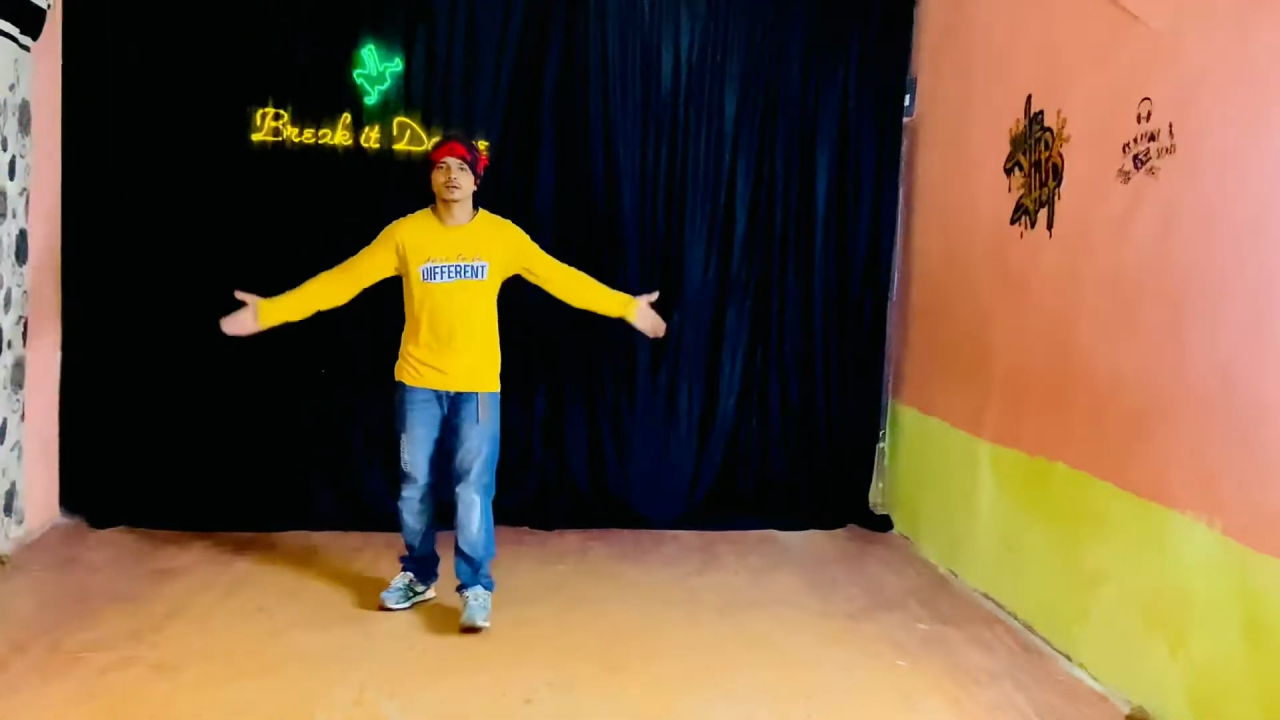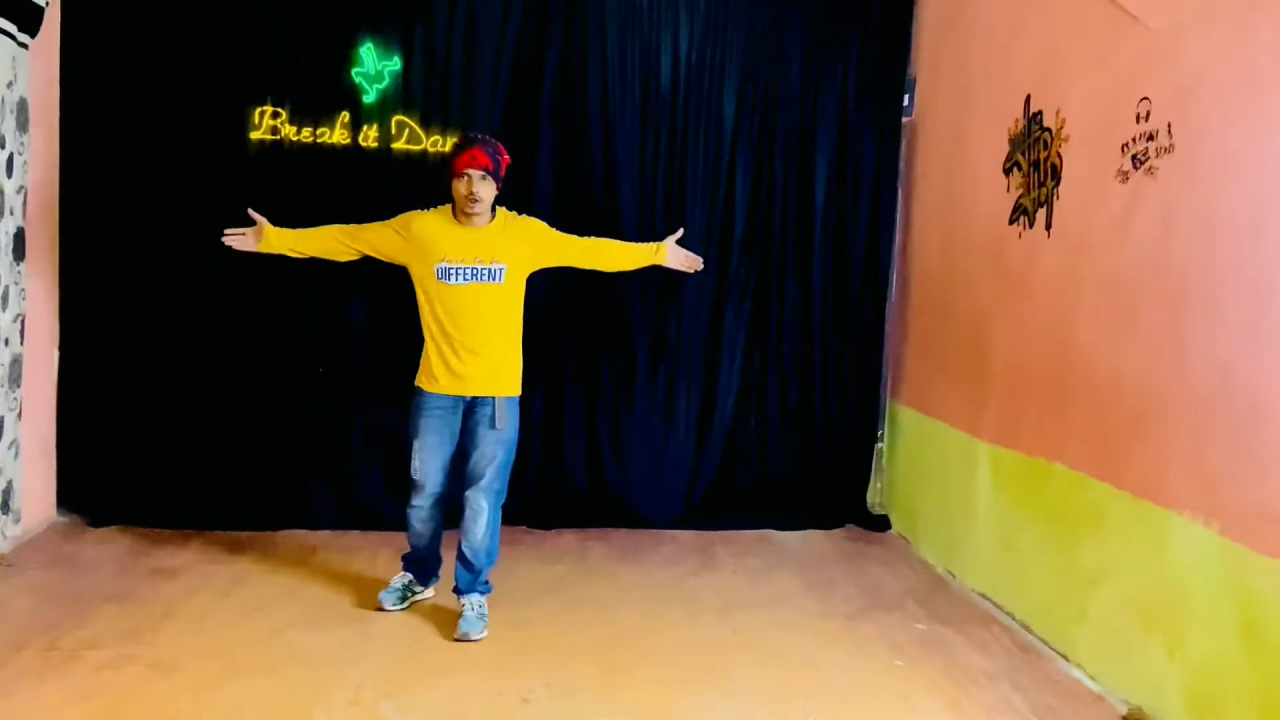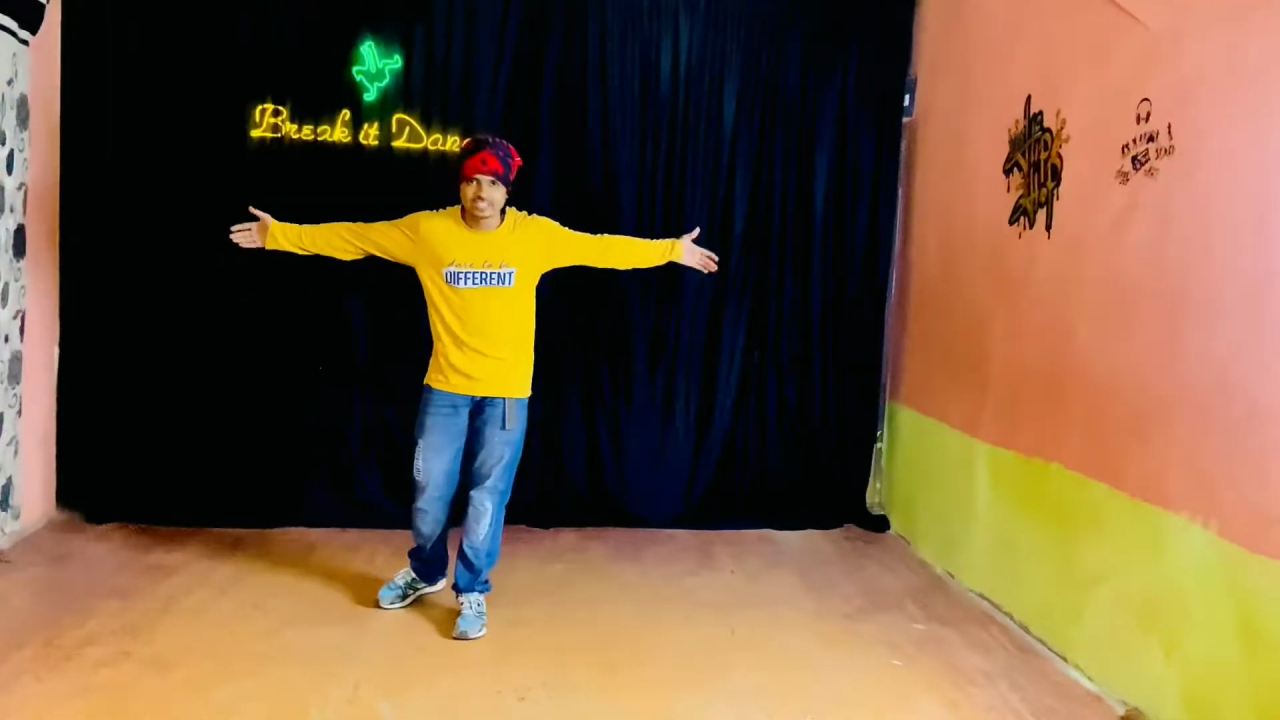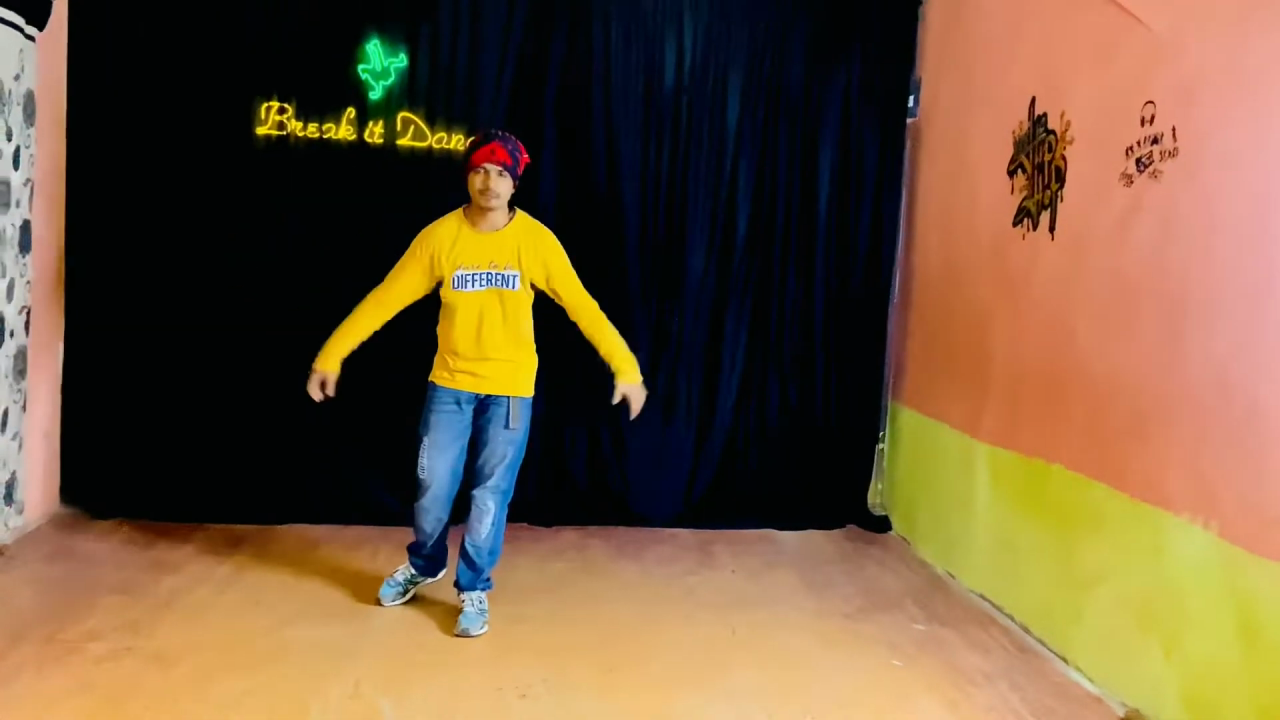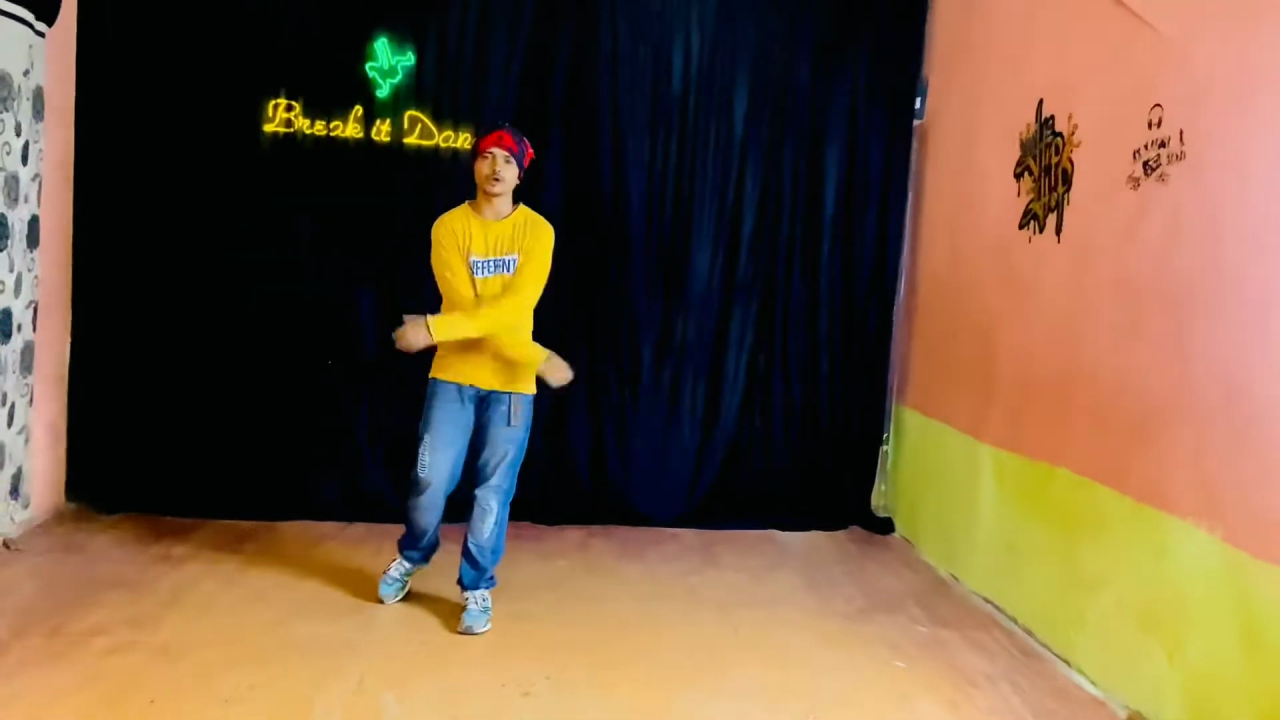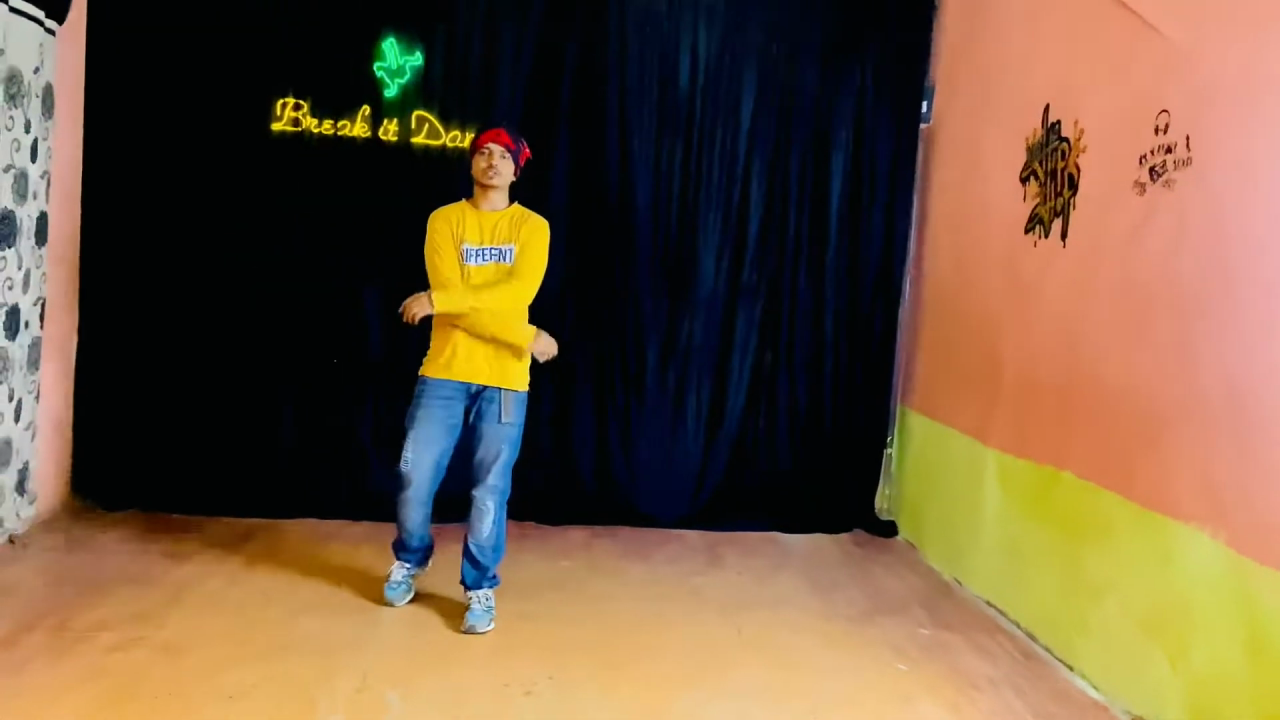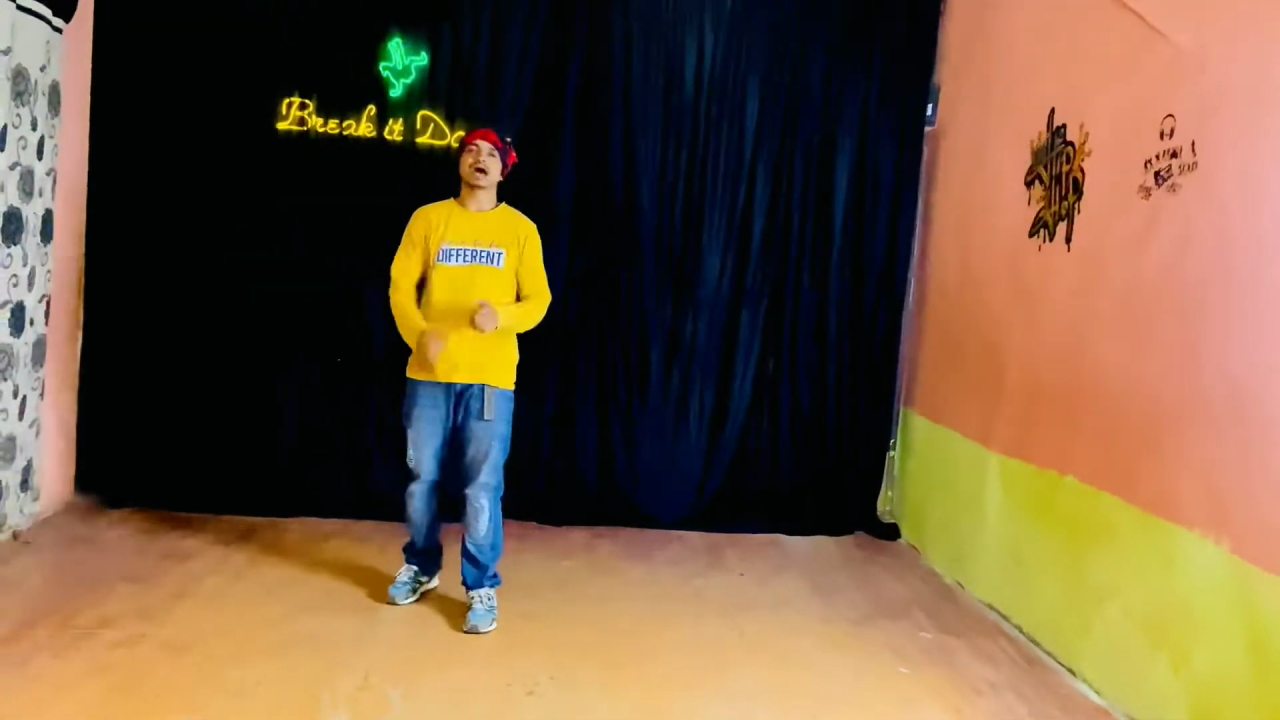
dt=0.3s
person 1, frame 1
left shoulder: (501, 234)
right shoulder: (404, 233)
left elbow: (555, 275)
right elbow: (346, 278)
left wrist: (622, 305)
right wrist: (273, 310)
left hip: (478, 383)
right hip: (419, 381)
left knee: (474, 485)
right knee: (415, 481)
left ankle: (475, 588)
right ankle: (418, 575)
person 1, frame 2
left shoulder: (524, 234)
right shoulder: (418, 229)
left elbow: (589, 251)
right elbow: (346, 239)
left wrist: (656, 254)
right wrist: (273, 239)
left hip: (497, 389)
right hip: (437, 386)
left knee: (485, 492)
right knee: (426, 487)
left ankle: (474, 594)
right ankle: (419, 575)
person 1, frame 3
left shoulder: (535, 234)
right shoulder: (427, 230)
left elbow: (602, 248)
right elbow: (355, 238)
left wrist: (673, 251)
right wrist: (279, 234)
left hip: (506, 389)
right hip: (446, 386)
left knee: (489, 493)
right knee: (430, 487)
left ankle: (473, 592)
right ankle: (425, 572)
person 1, frame 4
left shoulder: (536, 239)
right shoulder: (439, 236)
left elbow: (580, 304)
right elbow: (387, 296)
left wrist: (625, 366)
right wrist: (332, 355)
left hip: (511, 388)
right hip: (450, 384)
left knee: (492, 493)
right knee: (434, 486)
left ankle: (475, 590)
right ankle: (423, 565)
person 1, frame 5
left shoulder: (537, 230)
right shoulder: (448, 227)
left elbow: (517, 305)
right elbow: (466, 308)
left wrist: (437, 327)
right wrist: (535, 355)
left hip: (510, 383)
right hip: (454, 375)
left knee: (494, 489)
right knee: (431, 478)
left ankle: (477, 588)
right ankle: (413, 555)
person 1, frame 6
left shoulder: (533, 227)
right shoulder: (443, 220)
left elbow: (519, 294)
right elbow: (453, 294)
left wrist: (437, 302)
right wrist: (524, 337)
left hip: (504, 378)
right hip: (444, 372)
left knee: (490, 489)
right knee: (416, 475)
left ankle: (480, 588)
right ankle: (410, 559)
person 1, frame 7
left shoulder: (520, 229)
right shoulder: (427, 218)
left elbow: (538, 303)
right elbow: (399, 286)
left wrist: (502, 317)
right wrist: (418, 335)
left hip: (490, 375)
right hip: (429, 372)
left knee: (483, 483)
right knee: (423, 476)
left ankle: (482, 587)
right ankle: (421, 565)
